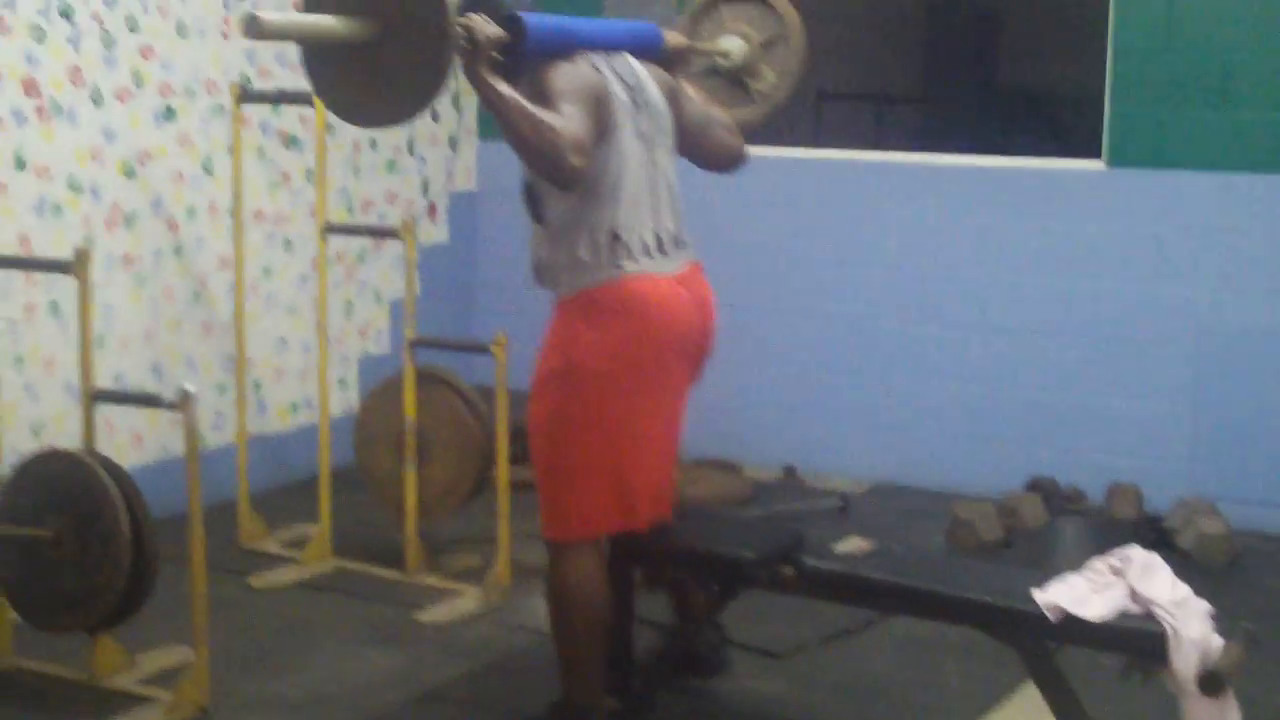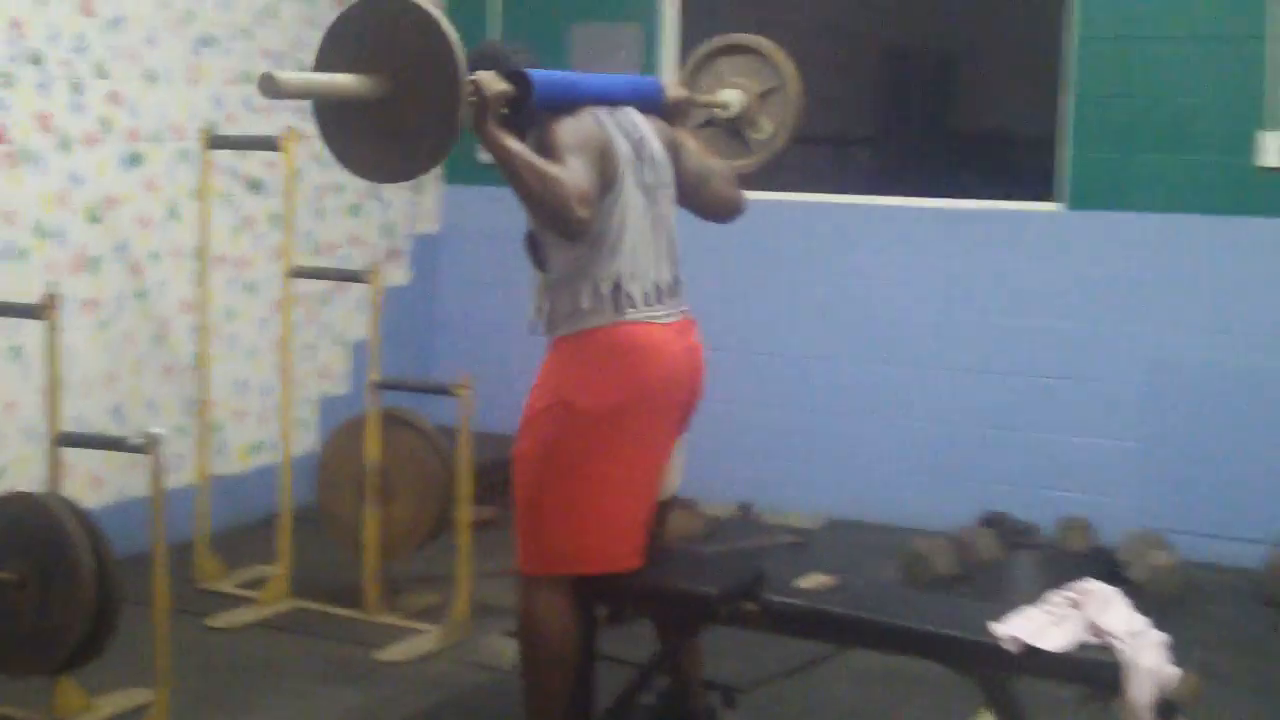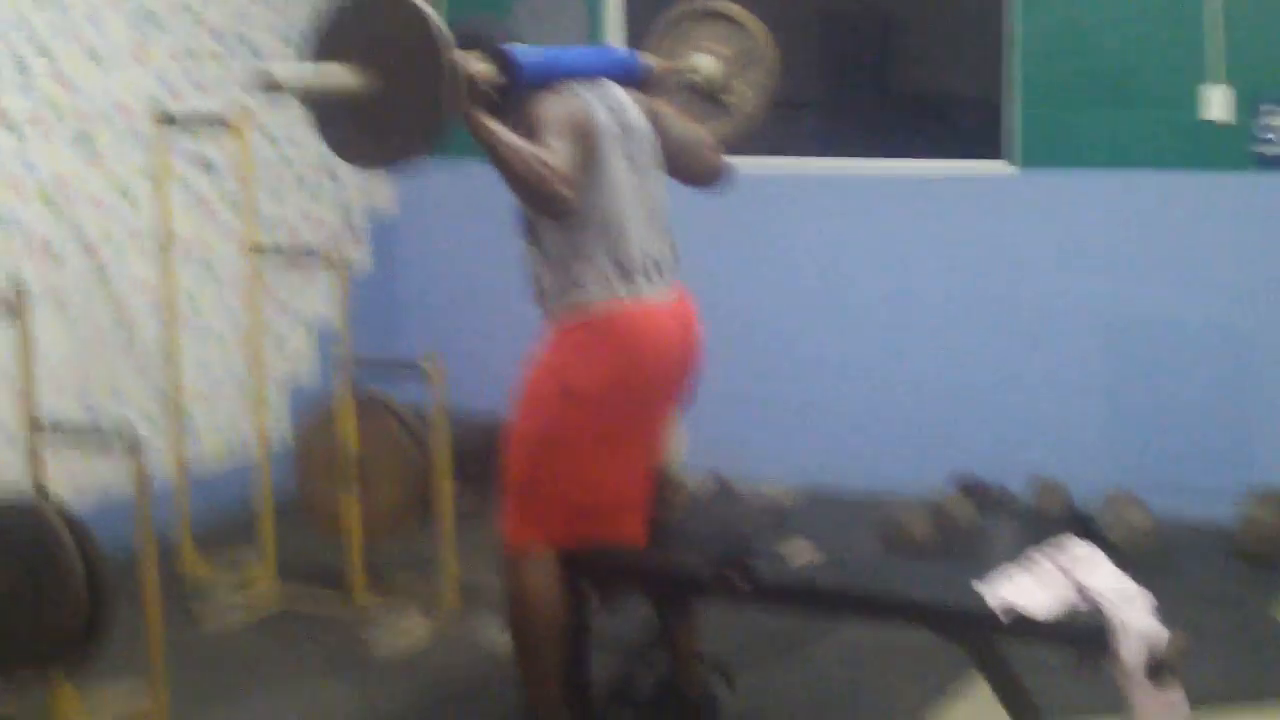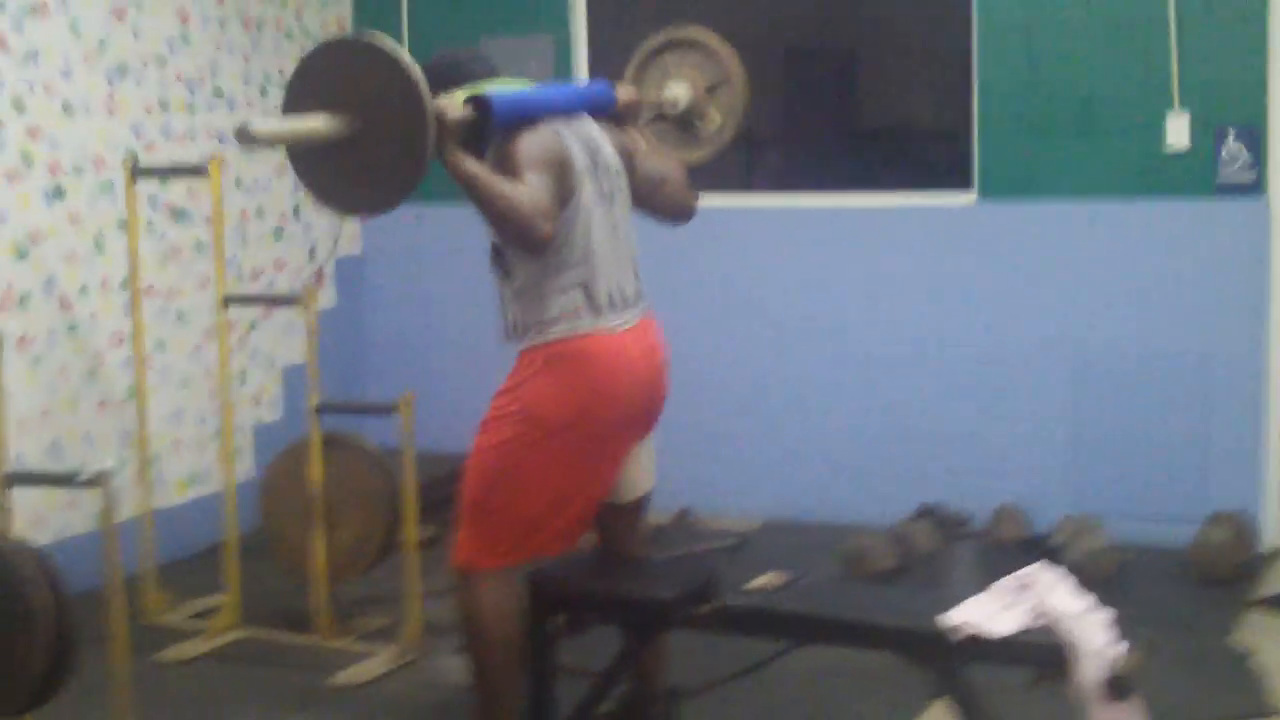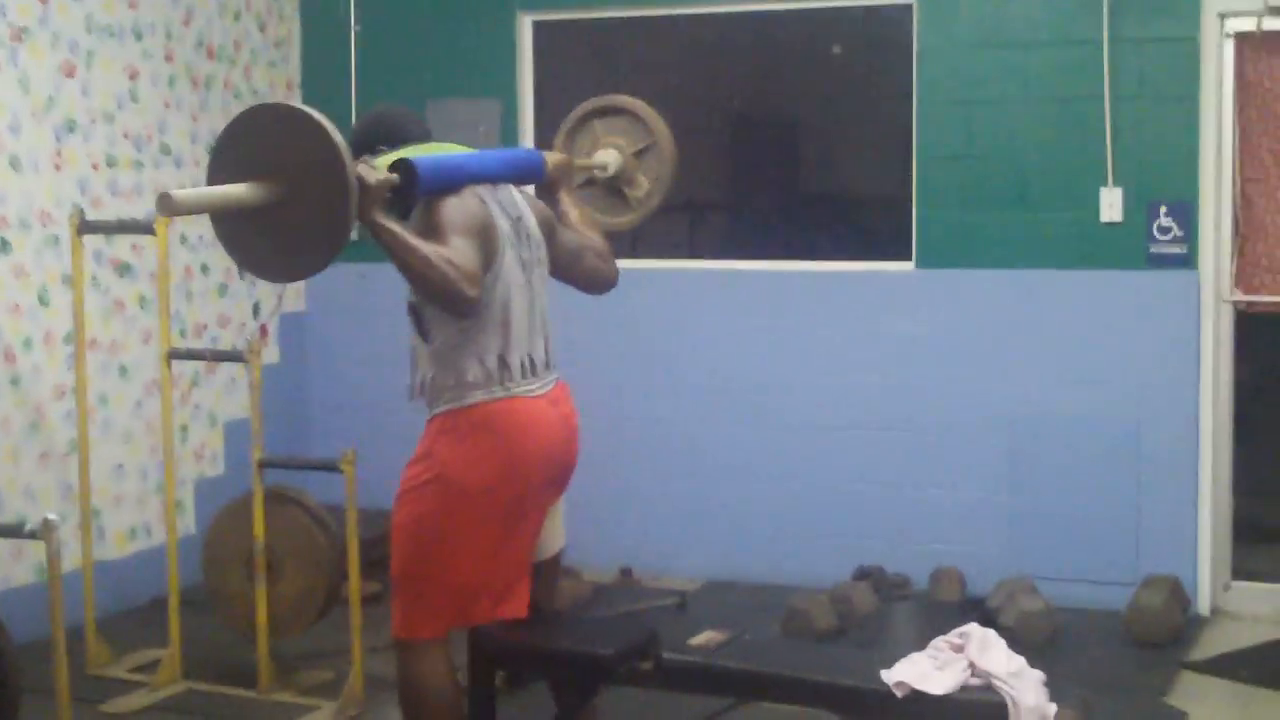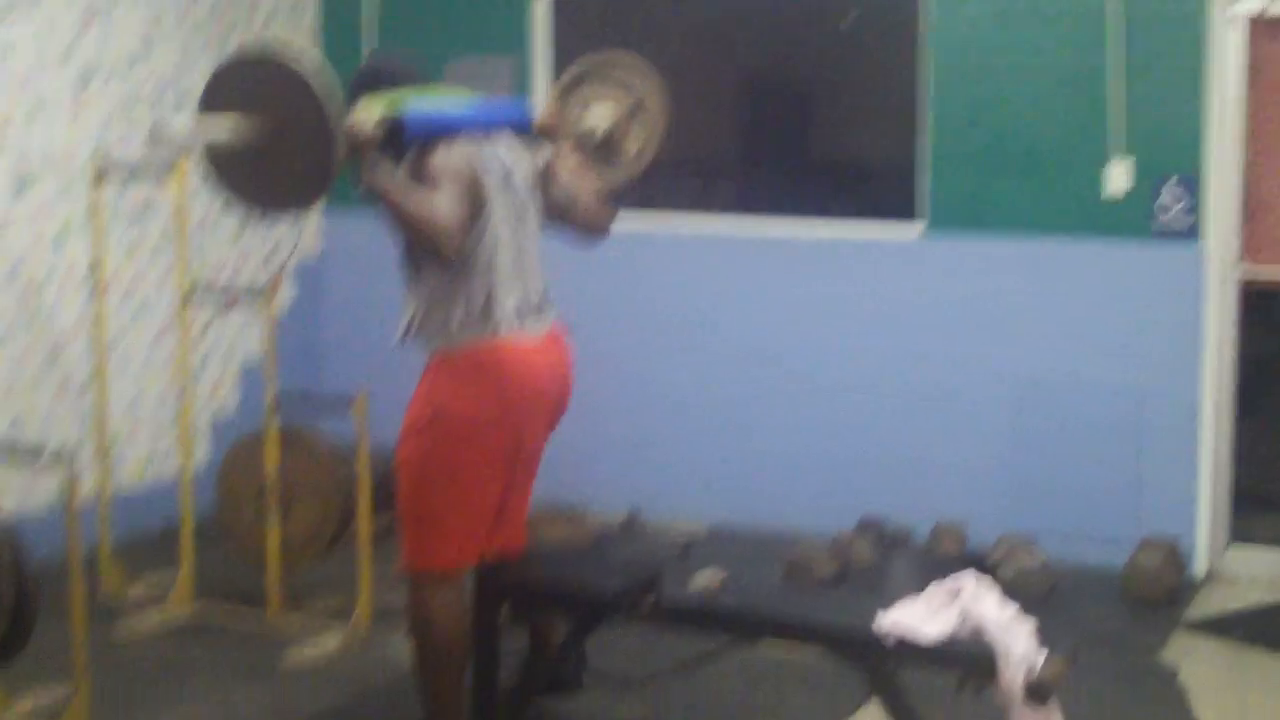
dt=0.2s
person 1, frame 1
left shoulder: (559, 77)
right shoulder: (641, 73)
left elbow: (567, 158)
right elbow: (728, 148)
left wrist: (483, 78)
right wrist: (684, 74)
left hip: (614, 310)
right hip: (681, 294)
left knee: (576, 529)
right knee: (648, 491)
right ankle: (695, 638)
person 1, frame 2
left shoulder: (563, 130)
right shoulder: (642, 126)
left elbow: (571, 212)
right elbow: (727, 199)
left wrist: (492, 135)
right wrist: (686, 127)
left hip: (606, 355)
right hip: (674, 345)
left knee: (550, 569)
right knee: (637, 542)
person 1, frame 3
left shoulder: (547, 107)
right shoulder: (619, 94)
left elbow: (558, 193)
right elbow: (709, 164)
left wrist: (477, 117)
right wrist: (661, 96)
left hip: (607, 332)
right hip: (669, 321)
left knee: (530, 539)
right knee: (646, 519)
person 1, frame 4
left shoulder: (522, 144)
right shoulder: (590, 130)
left elbow: (534, 227)
right elbow: (679, 200)
left wrist: (453, 154)
right wrist: (631, 128)
left hip: (572, 365)
right hip: (636, 351)
left knee: (483, 561)
right knee: (623, 547)
person 1, frame 5
left shoulder: (447, 210)
right shoulder: (517, 202)
left elbow: (459, 289)
right elbow: (601, 271)
left wrist: (376, 218)
right wrist: (561, 193)
left hip: (484, 431)
right hip: (549, 417)
left knee: (420, 632)
right knee: (538, 606)
person 1, frame 6
left shoulder: (437, 158)
right shoulder: (512, 148)
left elbow: (445, 240)
right elbow: (596, 215)
right wrist: (559, 144)
left hip: (481, 372)
right hip: (543, 355)
left knee: (434, 567)
right knee: (497, 531)
right ankle: (548, 647)
